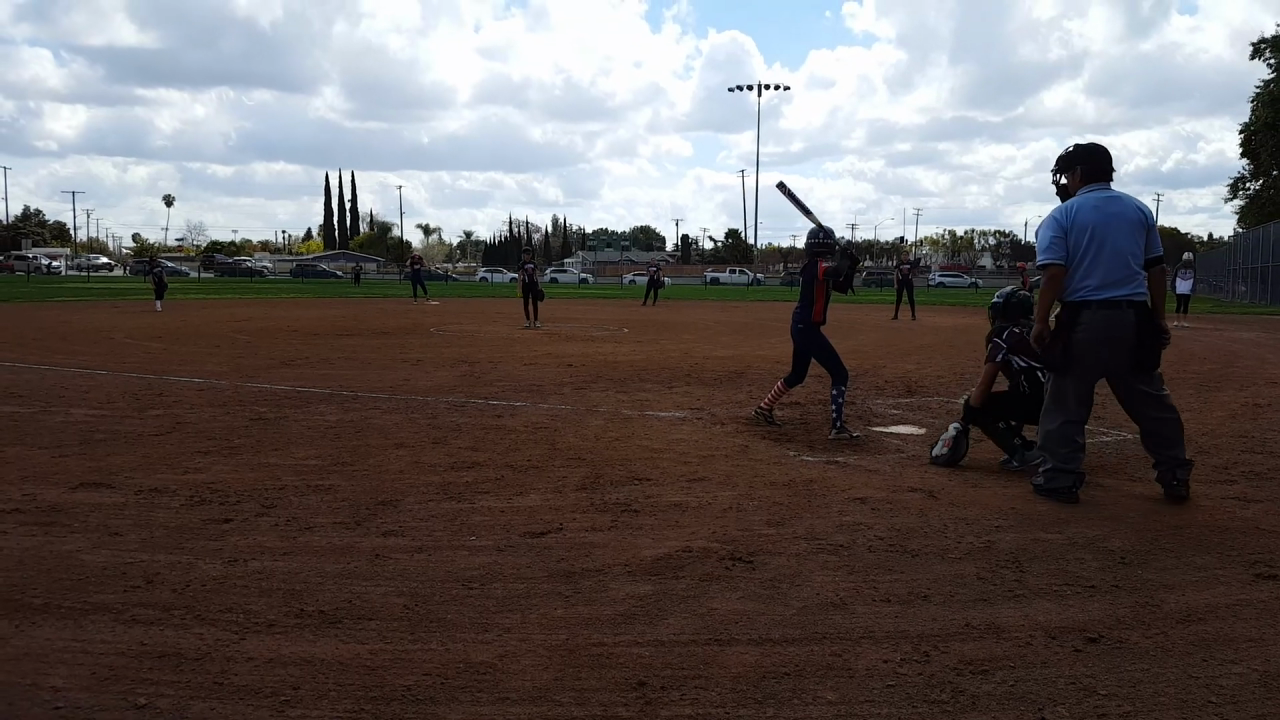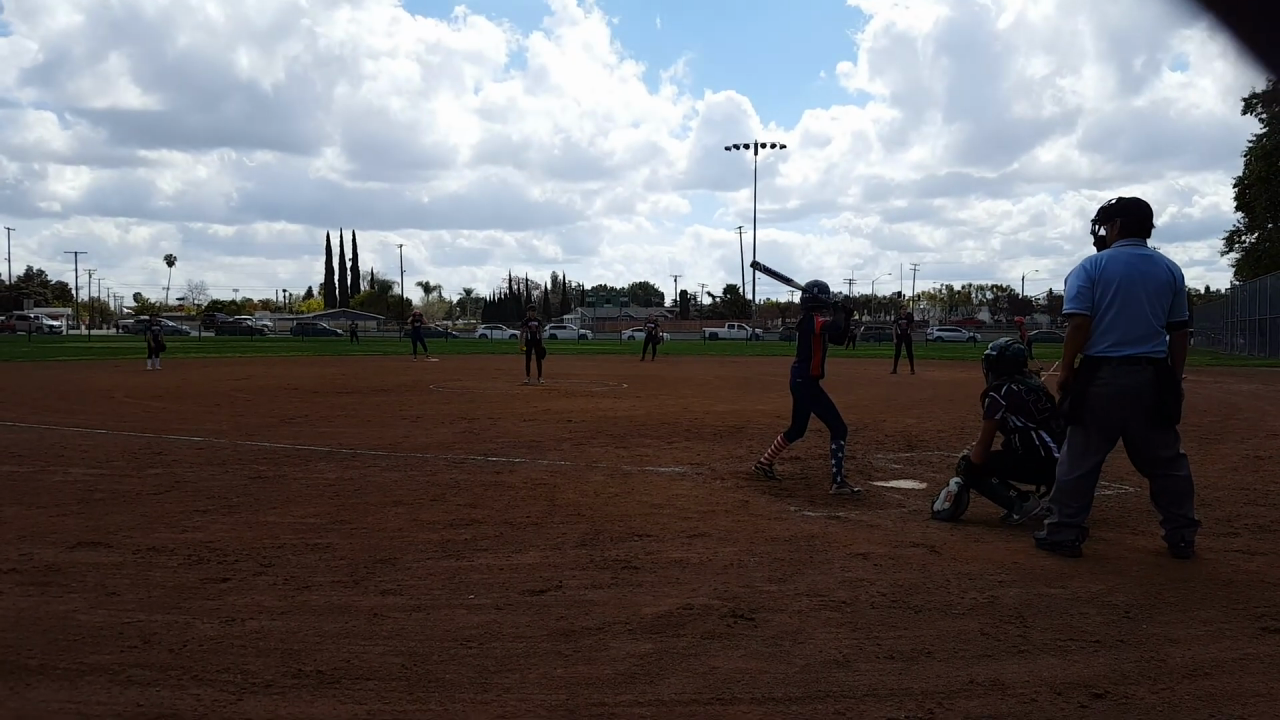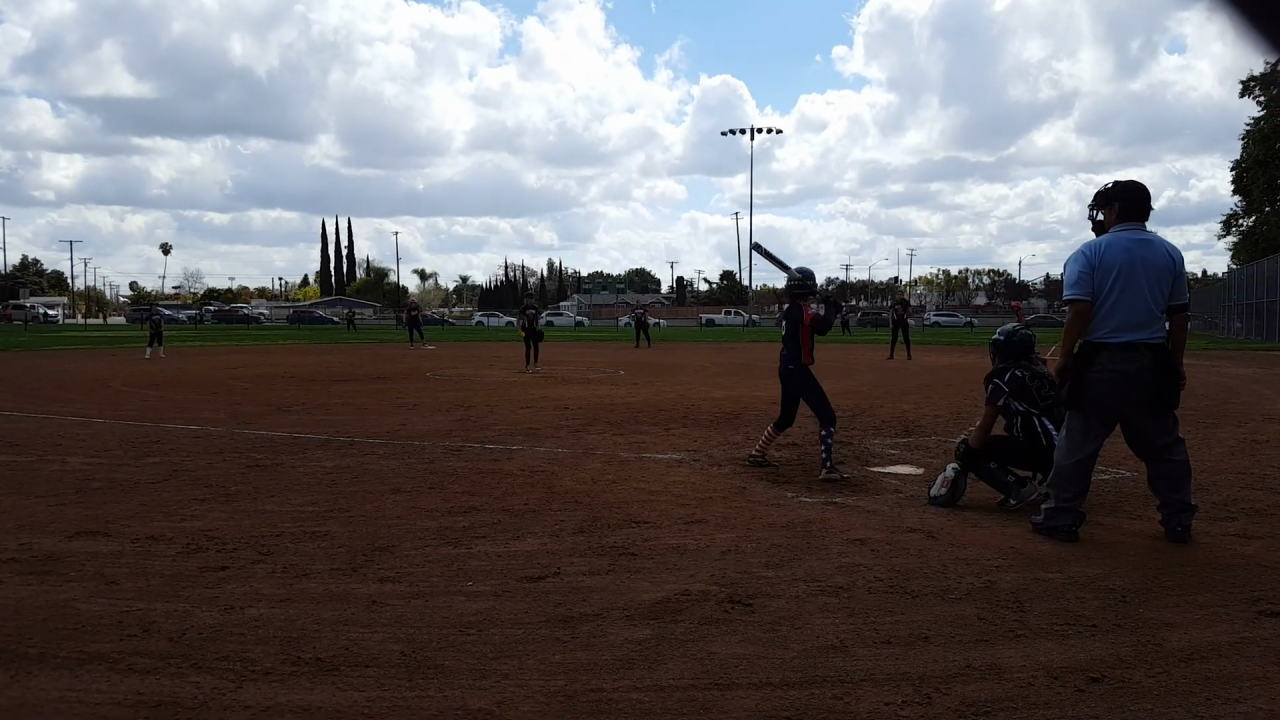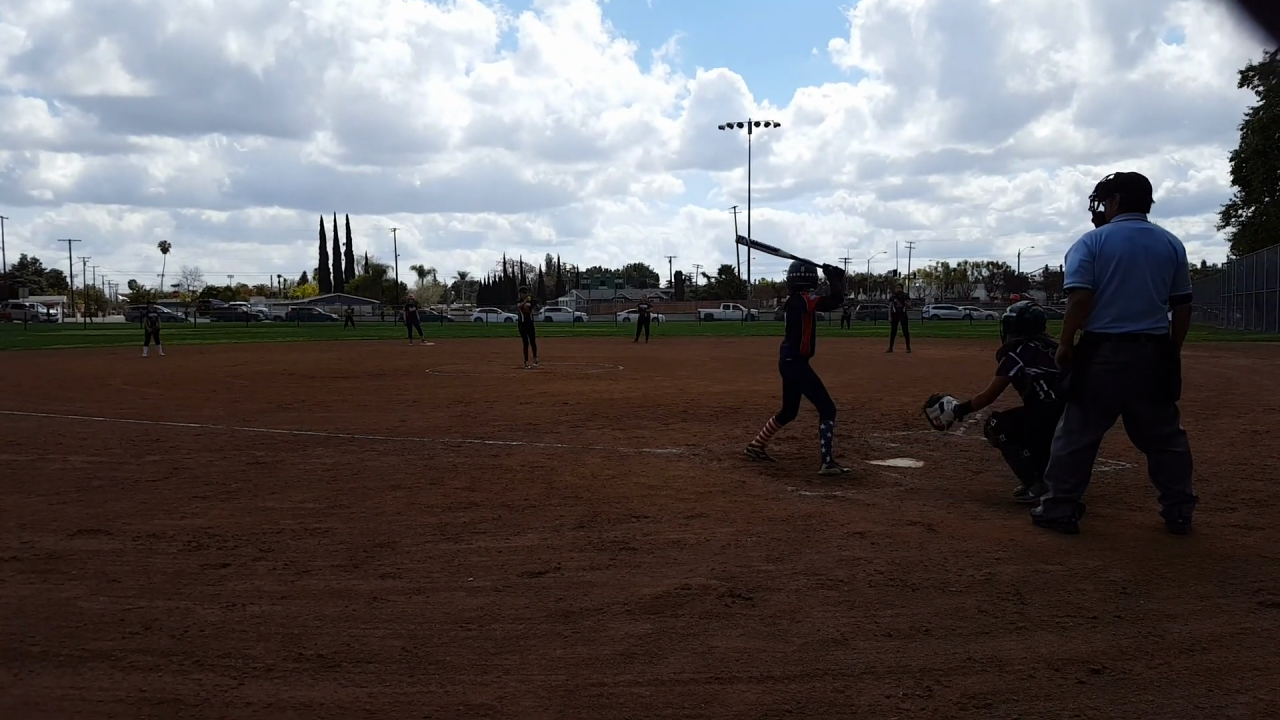
dt=1s
person 1, frame 1
left shoulder: (1062, 215)
right shoulder: (1140, 210)
left elbow: (1053, 274)
right elbow: (1156, 270)
left wrist: (1041, 321)
right wrist: (1159, 319)
left hip: (1083, 320)
right hip: (1133, 319)
left knee: (1065, 404)
right knee: (1150, 401)
left ankle: (1060, 478)
right ankle: (1176, 475)
person 1, frame 2
left shoulder: (1092, 266)
right shoulder: (1171, 270)
left elbow: (1079, 325)
right elbow: (1179, 332)
left wrist: (1066, 370)
right wrist: (1174, 380)
left hip: (1102, 376)
right hip: (1152, 378)
left knee: (1080, 457)
right knee: (1165, 459)
left ankle: (1064, 533)
right ankle: (1182, 536)
person 1, frame 3
left shoulder: (1091, 251)
right shoulder: (1171, 254)
left elbow: (1079, 311)
right elbow: (1178, 315)
left wrist: (1065, 357)
right wrist: (1176, 364)
left hip: (1100, 362)
right hip: (1152, 363)
left knee: (1078, 442)
right knee: (1164, 444)
left ankle: (1062, 518)
right ankle: (1178, 521)
person 1, frame 4
left shoulder: (1093, 241)
right shoulder: (1172, 244)
left elbow: (1080, 299)
right elbow: (1182, 307)
left wrist: (1066, 344)
right wrist: (1173, 351)
left hip: (1103, 353)
right hip: (1154, 353)
left knee: (1078, 432)
right knee: (1164, 435)
left ankle: (1061, 509)
right ankle: (1179, 512)
person 2, frame 1
left shoulder: (817, 267)
right shoulder: (817, 265)
left elbow: (843, 287)
right elbow: (837, 273)
left wrist: (851, 267)
right wrist: (844, 259)
left hip: (802, 327)
right hip: (808, 328)
left knee: (797, 375)
right knee: (839, 374)
left ankle: (764, 409)
right ankle: (837, 427)
person 2, frame 2
left shoulder: (812, 321)
right shoulder: (812, 320)
left elbow: (839, 339)
right elbow: (836, 327)
left wrist: (845, 318)
right wrist: (839, 313)
left hip: (801, 381)
right hip: (806, 382)
left knee: (796, 430)
right knee: (838, 428)
left ankle: (764, 463)
right ankle: (837, 482)
person 2, frame 3
left shoulder: (791, 309)
right shoulder: (800, 309)
left elbow: (821, 330)
right elbow: (824, 325)
left wrist: (832, 310)
right wrist: (829, 306)
left hip: (788, 369)
right hip: (797, 370)
left knee: (785, 418)
right knee: (827, 416)
left ankle: (757, 455)
right ankle: (828, 467)
person 2, frame 4
left shoulder: (796, 300)
right shoulder: (802, 299)
left elbow: (832, 300)
right elbow: (835, 300)
left wrist: (837, 279)
right wrist: (832, 277)
left hip: (789, 361)
right hip: (796, 363)
left knee: (788, 411)
right knee: (827, 409)
left ankle: (756, 446)
right ankle: (827, 462)
person 3, frame 1
left shoulder: (1003, 335)
left elbow: (984, 387)
left wrist: (962, 425)
right wrist: (1018, 424)
left hip: (1043, 401)
left knee: (976, 406)
left ankle: (1023, 452)
person 3, frame 2
left shoulder: (999, 391)
right shoulder: (1033, 383)
left elbow: (983, 444)
left wrist: (963, 480)
left hip: (1041, 464)
left knee: (969, 465)
left ankle: (1021, 503)
right ankle: (1052, 490)
person 3, frame 3
left shoulder: (1003, 376)
right shoulder: (1038, 370)
left elbow: (984, 428)
left wrist: (961, 464)
left hip: (1039, 450)
left knee: (967, 449)
left ankle: (1019, 489)
person 3, frame 4
left shoulder: (1017, 351)
right shoulder: (1050, 346)
left elbow: (989, 395)
left wrist: (959, 410)
left hip: (1054, 411)
left knee: (996, 425)
left ankle: (1037, 485)
